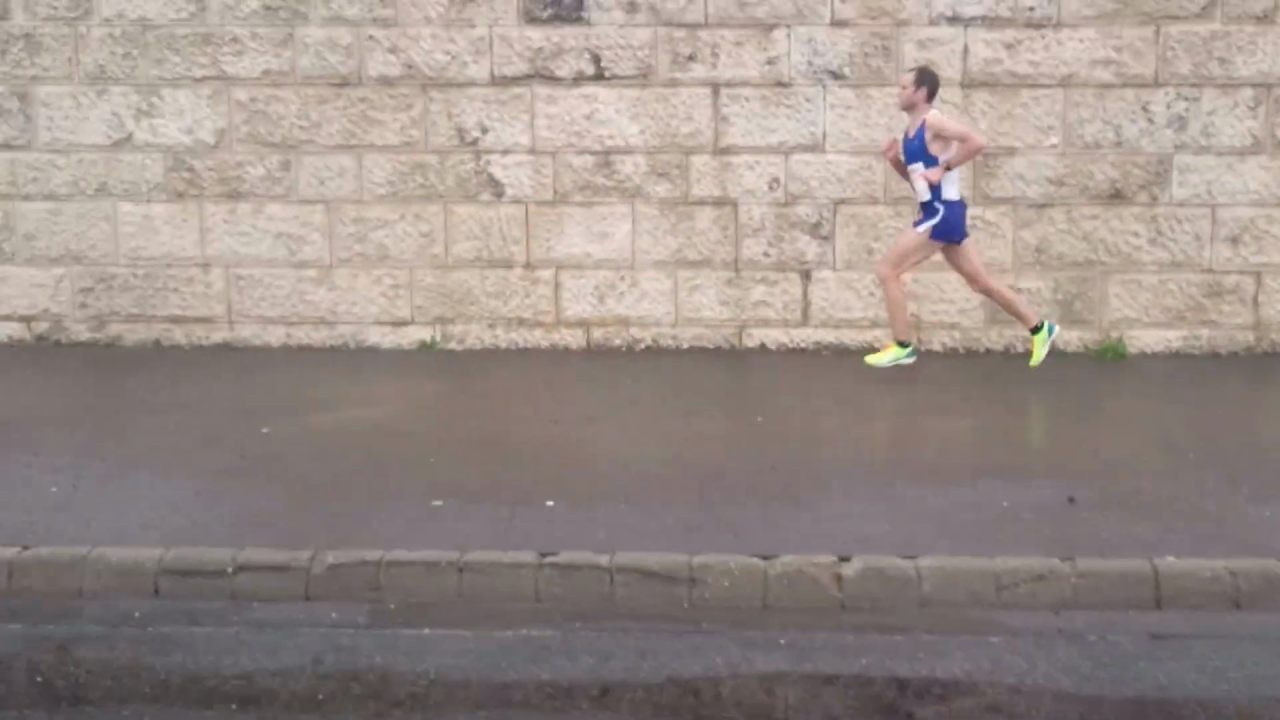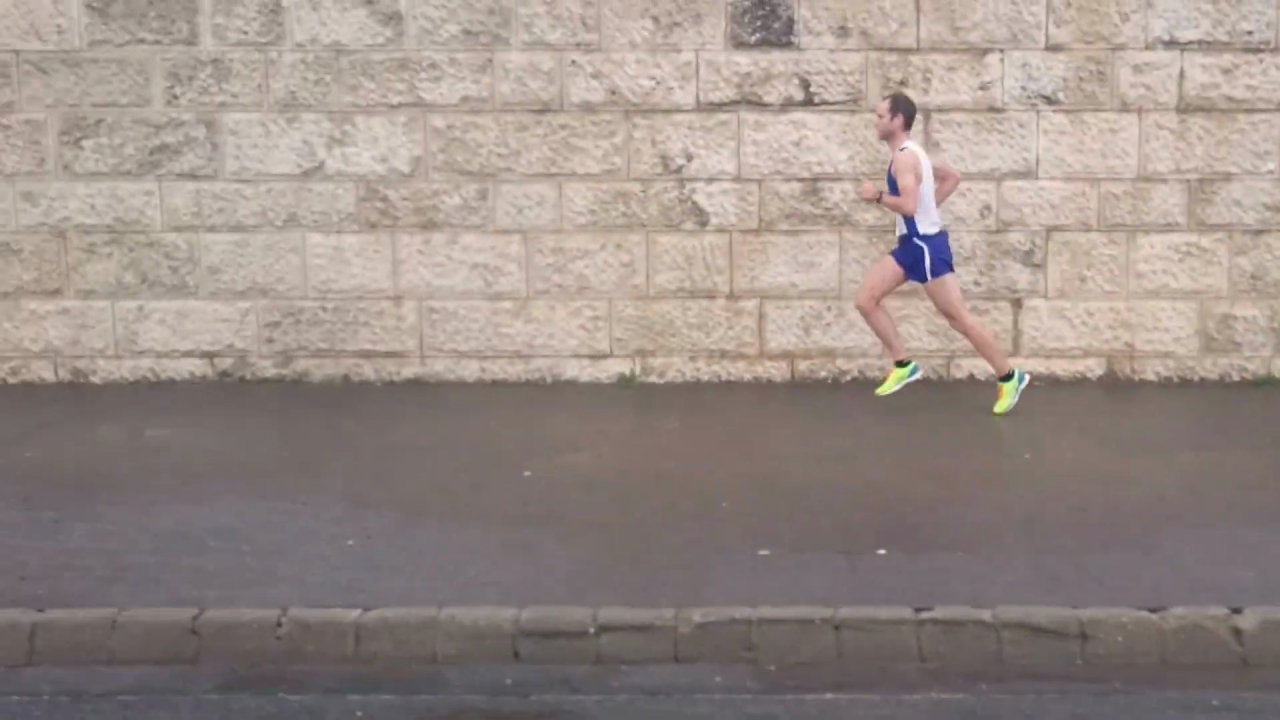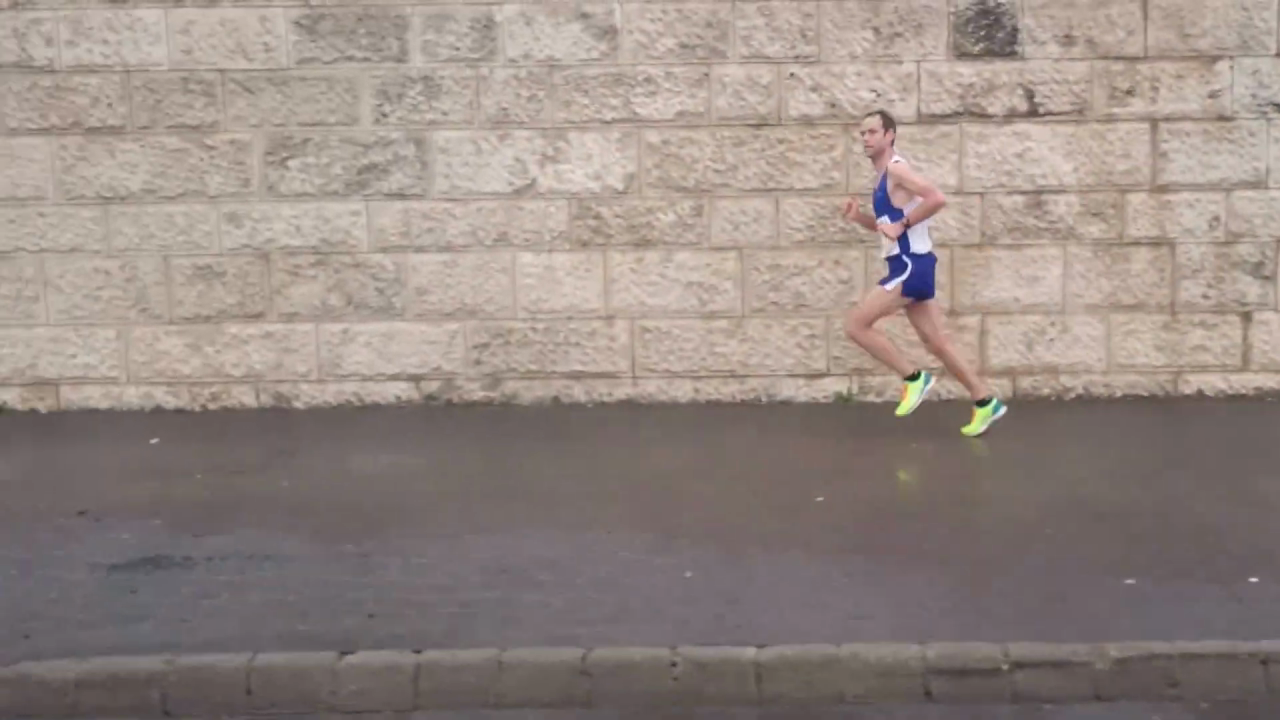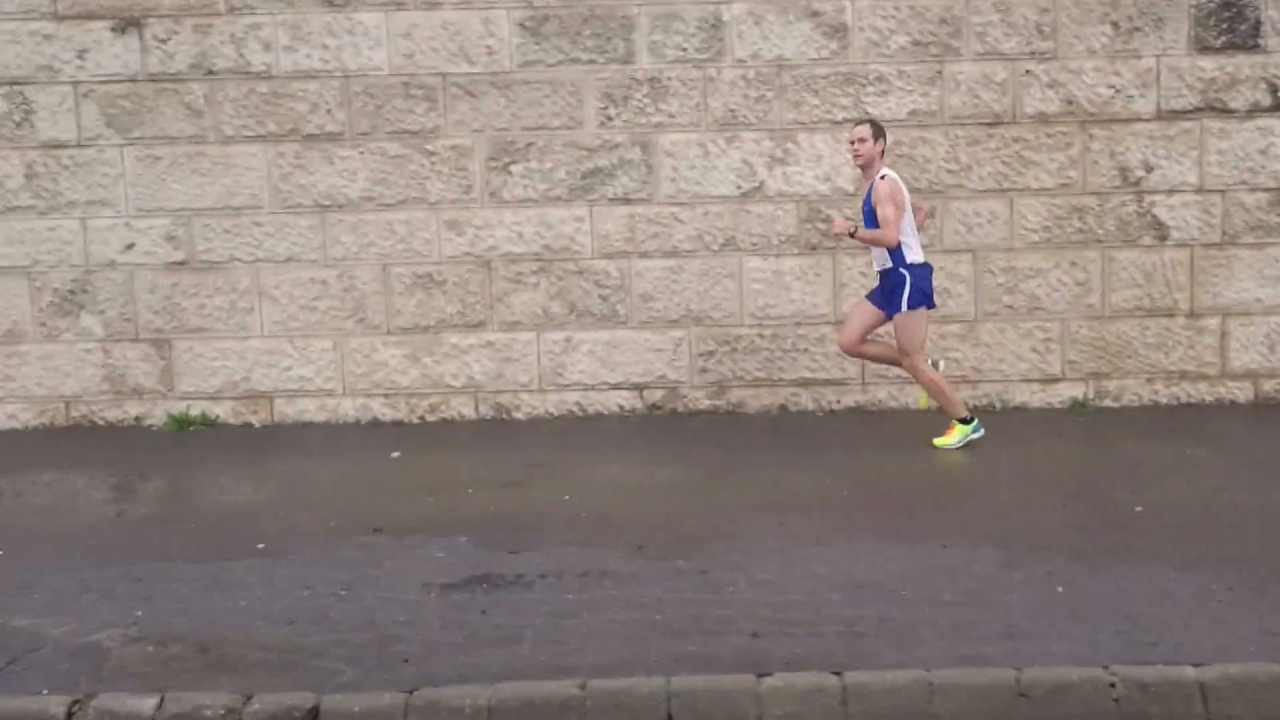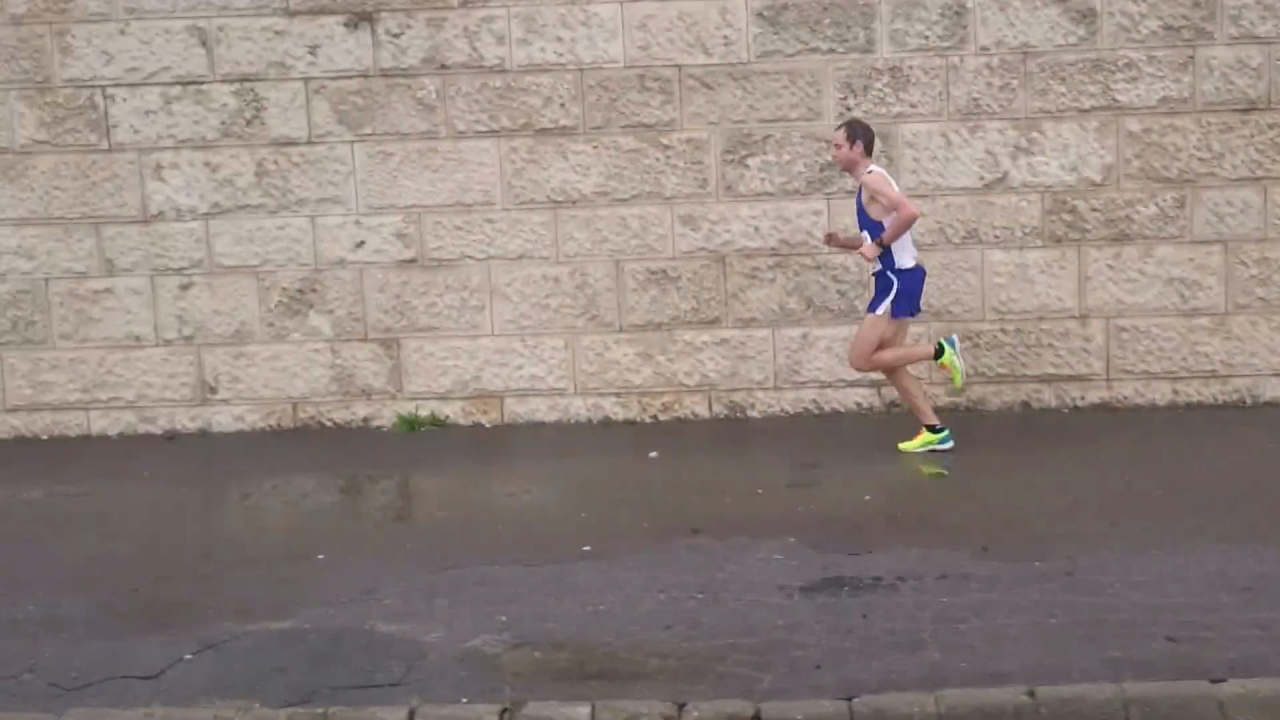
dt=0.3s
person 1, frame 1
left shoulder: (933, 121)
right shoulder: (912, 129)
left elbow: (977, 142)
right elbow: (914, 178)
left wrist: (941, 170)
right wrist: (894, 160)
left hip: (943, 214)
right hip: (936, 213)
left knee: (886, 271)
right knee: (979, 282)
left ankle: (902, 346)
right ankle: (1039, 329)
person 1, frame 2
left shoulder: (904, 156)
right shoulder: (910, 154)
left elbow: (908, 206)
right elbow: (953, 176)
left wrist: (876, 196)
left hip: (925, 247)
right hip: (912, 245)
left knee: (959, 317)
right knee: (864, 300)
left ankle: (1009, 377)
right ankle: (903, 365)
person 1, frame 3
left shoulder: (898, 169)
right shoulder: (886, 176)
left elbow: (939, 198)
left wrist: (902, 225)
right wrist: (859, 217)
left hip: (911, 267)
right hip: (906, 267)
left knee: (855, 326)
right knee: (936, 345)
left ankle: (914, 377)
right ankle: (986, 404)
person 1, frame 4
left shoulder: (885, 183)
right shoulder: (878, 183)
left elbow: (891, 237)
right elbow: (922, 212)
left wrist: (850, 231)
left hip: (908, 279)
right hip: (893, 279)
left knee: (912, 361)
right knee: (848, 342)
left ankle: (964, 422)
right ankle: (924, 366)
person 1, frame 5
left shoulder: (873, 180)
right shoulder: (870, 184)
left elbow: (911, 212)
left wrist: (878, 244)
right wrist: (836, 241)
left hip: (898, 282)
right hip: (891, 280)
left knee: (861, 360)
right knee: (891, 367)
left ankle: (940, 349)
right ankle: (936, 431)
